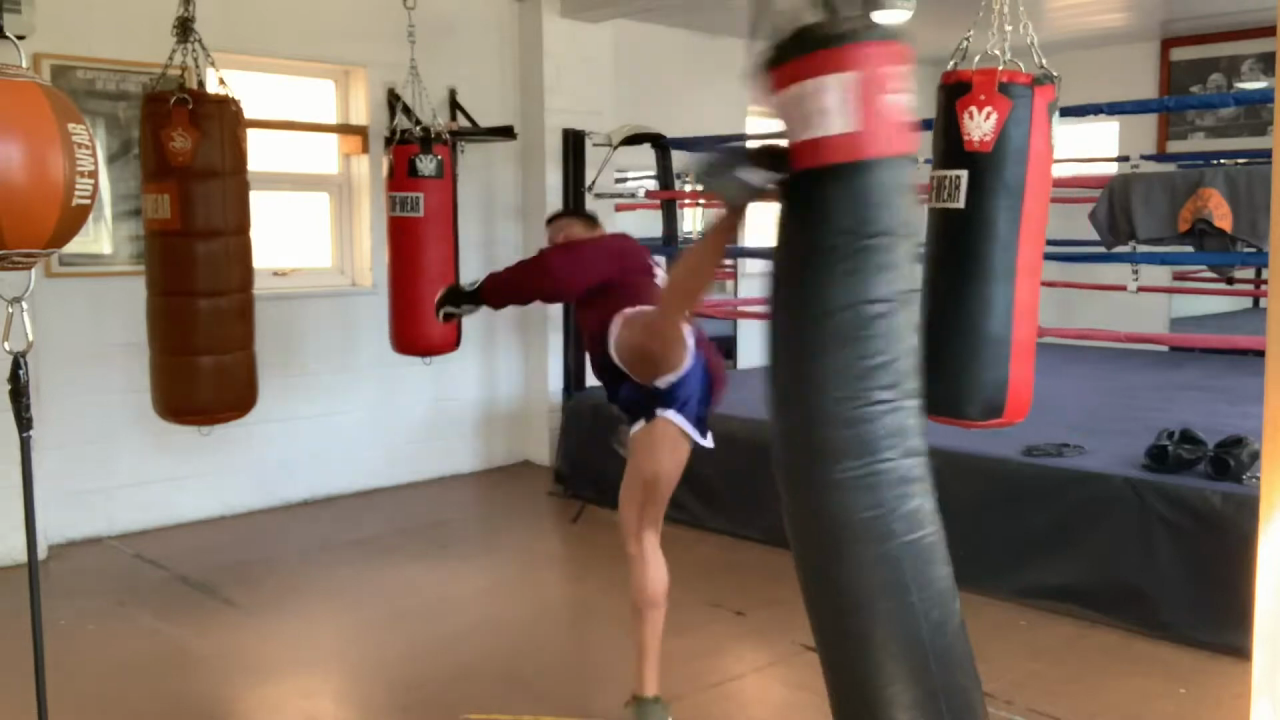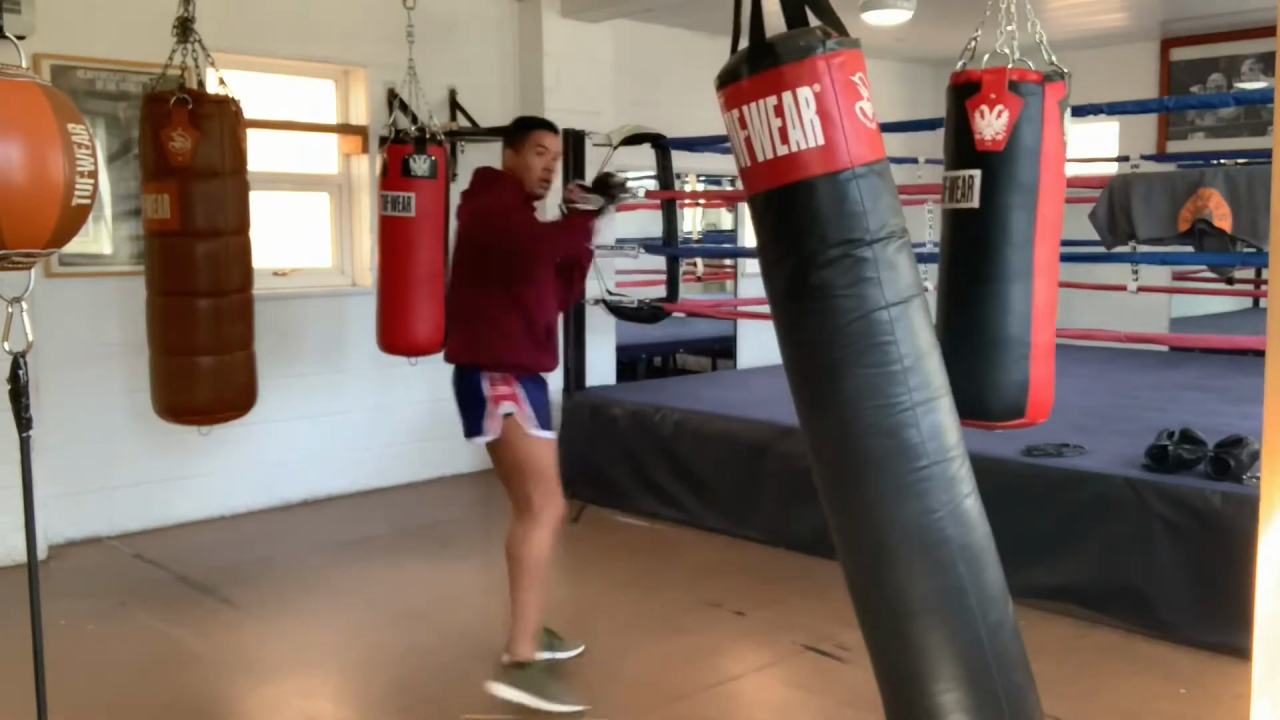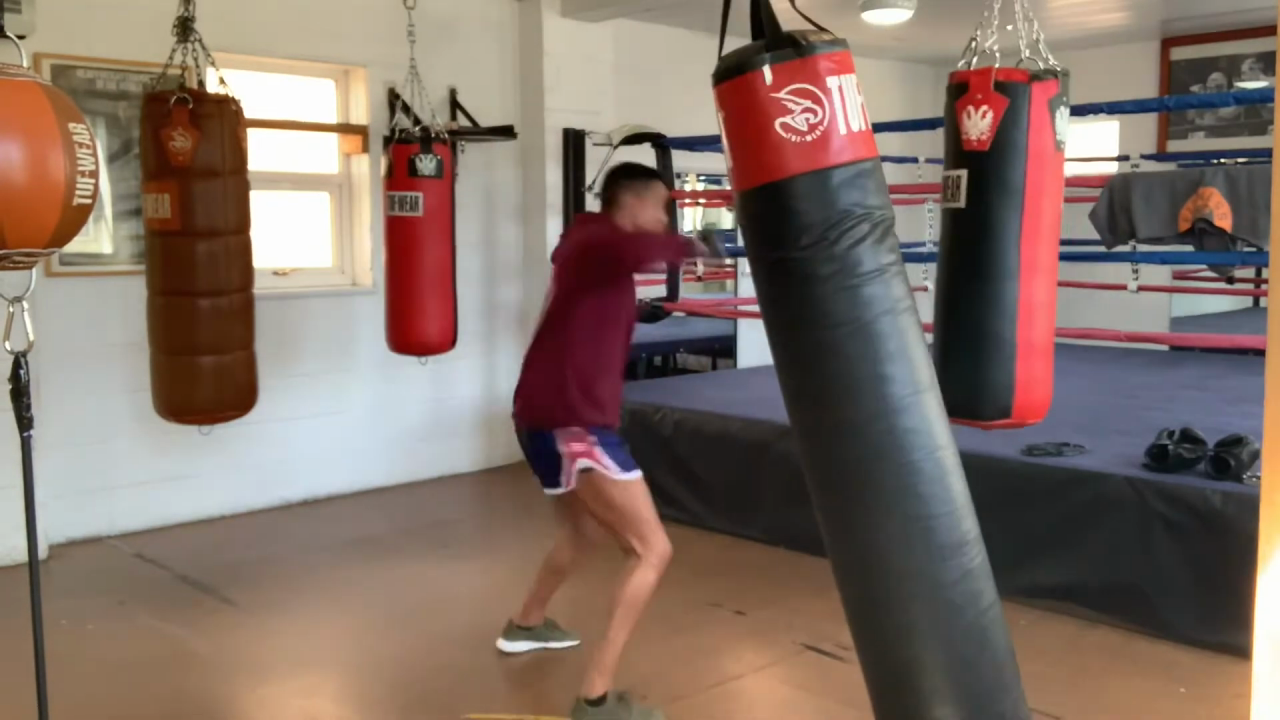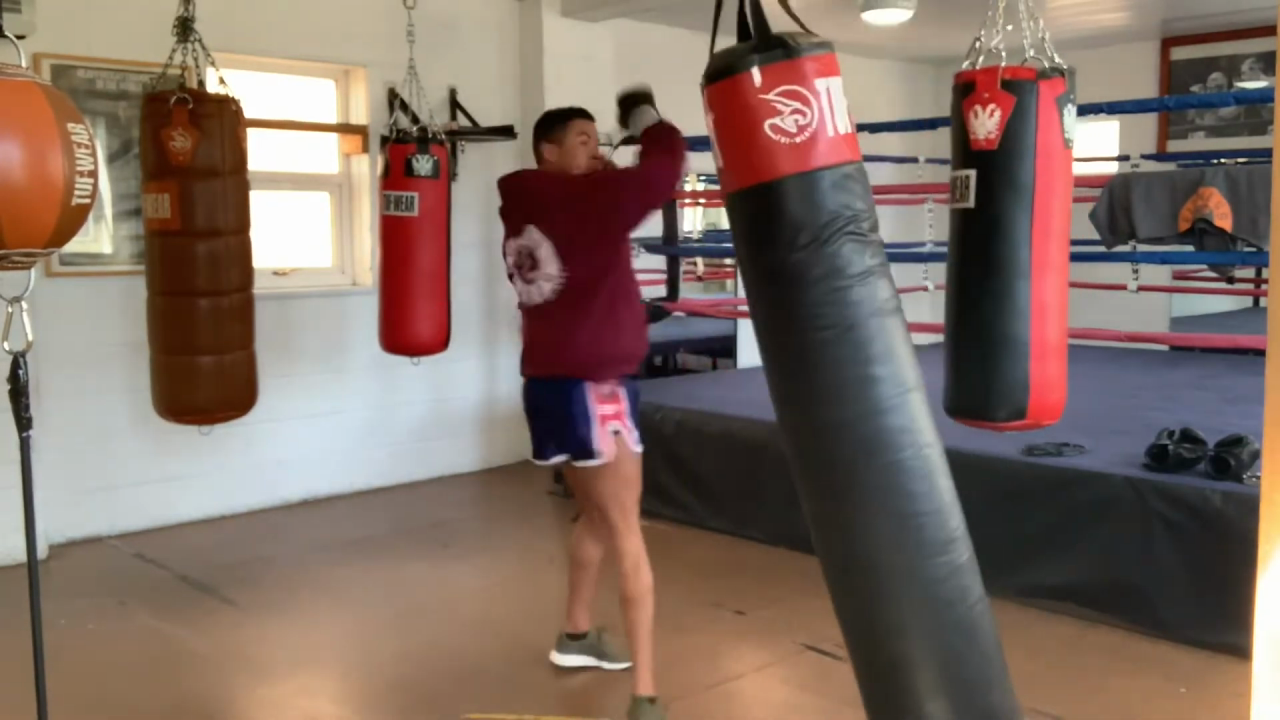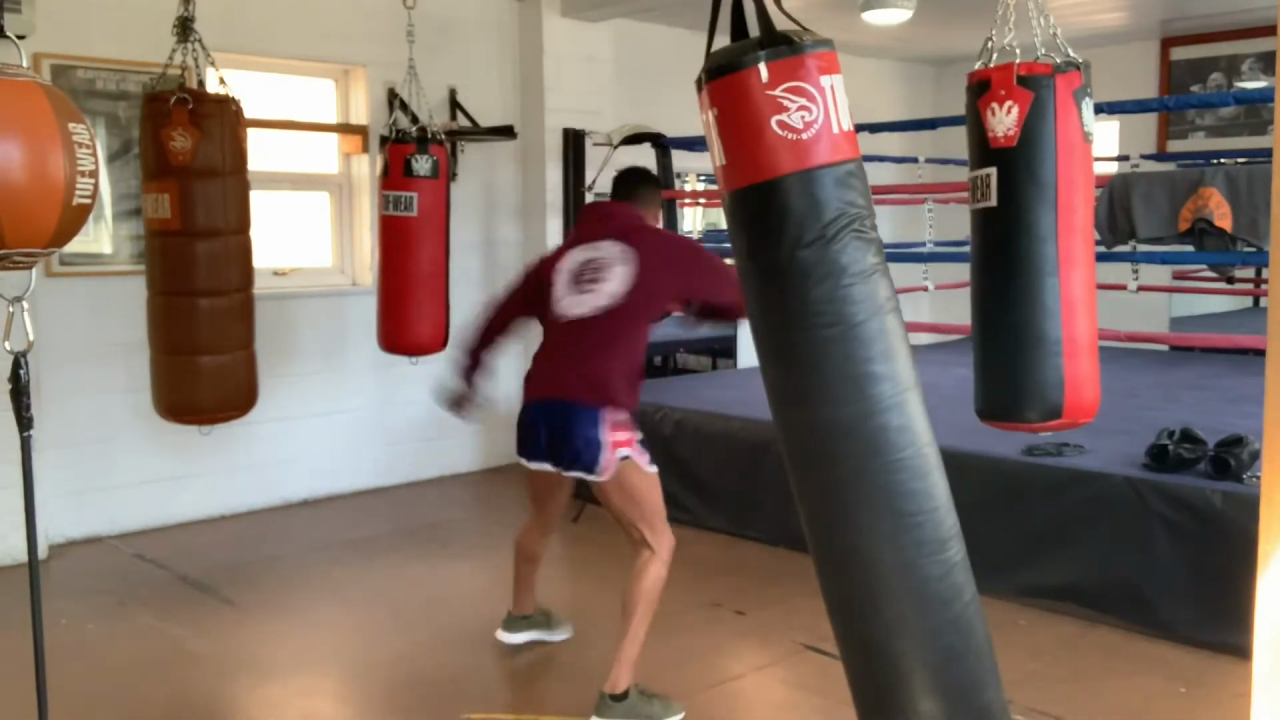
dt=1s
person 1, frame 1
left shoulder: (599, 253)
left elbow: (554, 277)
right elbow: (714, 375)
left wrist: (479, 292)
left hip: (645, 329)
right hip: (681, 388)
left knee: (657, 333)
right knee: (640, 532)
left ankle: (733, 199)
person 1, frame 2
left shoulder: (541, 230)
right shoulder: (492, 208)
left elbow: (558, 292)
right elbow: (526, 255)
left wrist: (581, 229)
right wrist: (578, 213)
left hip: (515, 377)
right hip: (499, 378)
left knee: (530, 507)
right knee: (546, 508)
left ankle: (526, 632)
right ankle: (520, 664)
person 1, frame 3
left shoulder: (588, 259)
right shoulder: (591, 249)
right elbow: (620, 245)
left hip: (562, 423)
right hip: (570, 430)
left knee: (584, 526)
right knee: (650, 551)
left ankle: (524, 623)
person 1, frame 4
left shoulder: (523, 223)
right shoulder: (572, 203)
right elbow: (668, 162)
left wrist: (625, 187)
right wrist: (644, 117)
left hip: (552, 385)
right hip: (590, 386)
left knee: (601, 513)
right knee: (625, 533)
left ankle: (575, 634)
person 1, frame 5
left shoulder: (567, 253)
right shoulder: (663, 252)
left elbow: (502, 316)
right elbow: (735, 300)
left wrist: (469, 375)
left hip: (540, 406)
right hip: (597, 415)
left knee: (544, 519)
right knee: (655, 546)
left ankle: (520, 616)
